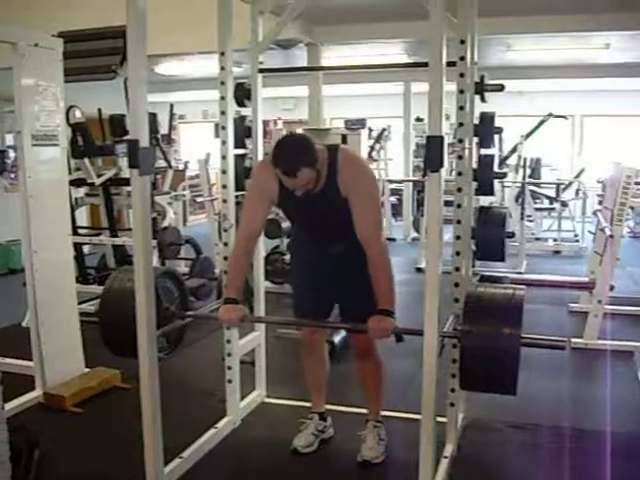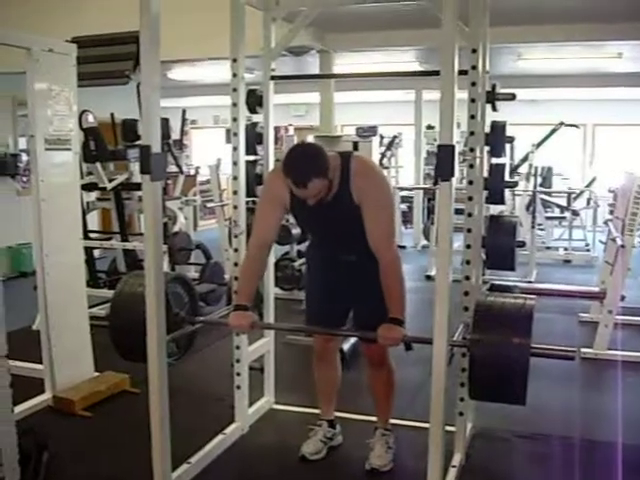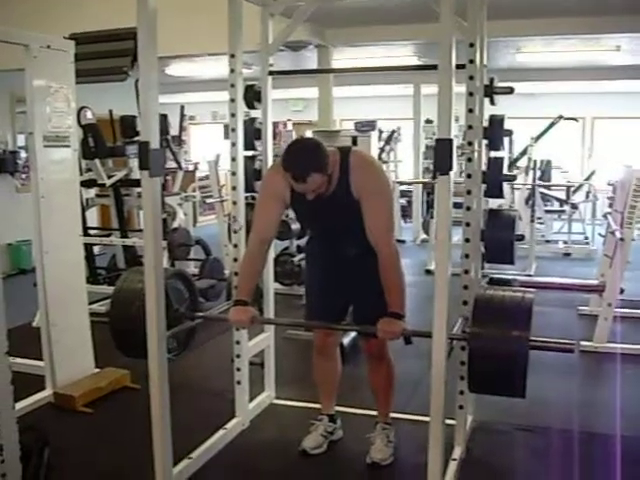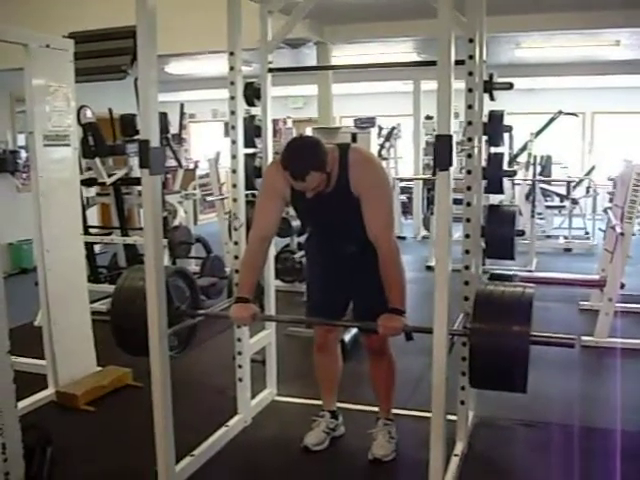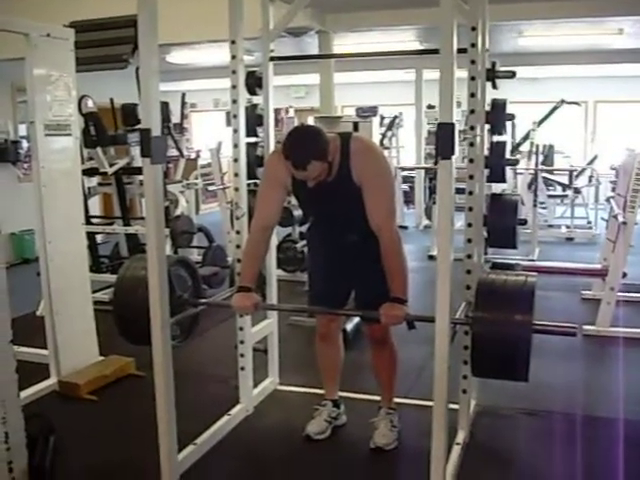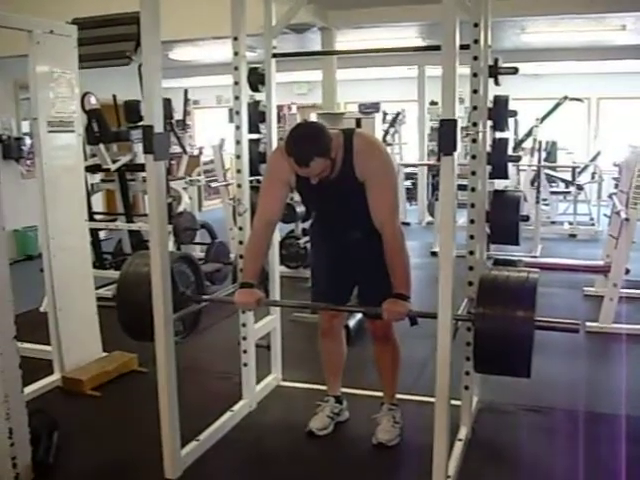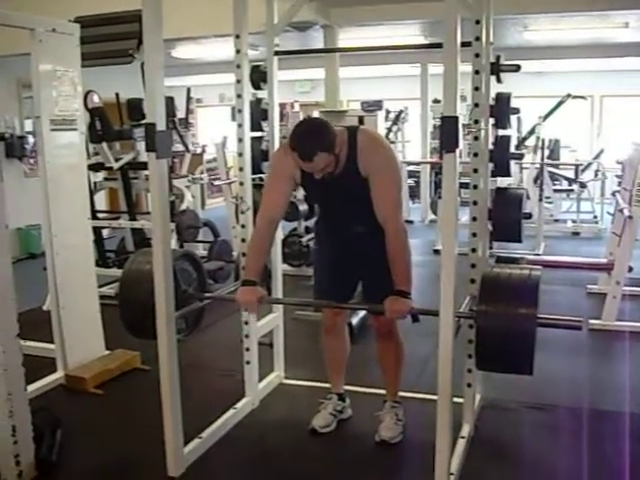
dt=0.7s
person 1, frame 1
left shoulder: (352, 170)
right shoulder: (265, 175)
left elbow: (374, 242)
right elbow: (246, 237)
left wrist: (385, 310)
right wrist: (232, 299)
left hip: (355, 255)
right hip: (309, 252)
left knee: (363, 342)
right knee: (310, 337)
left ankle: (374, 425)
right ankle: (319, 418)
person 1, frame 2
left shoulder: (365, 177)
right shoulder: (277, 183)
left elbow: (386, 251)
right elbow: (259, 244)
left wrist: (395, 319)
right wrist: (242, 305)
left hip: (370, 263)
right hip: (324, 261)
left knee: (376, 351)
right knee: (323, 345)
left ankle: (383, 433)
right ankle: (327, 426)
person 1, frame 3
left shoulder: (364, 172)
right shoulder: (276, 179)
left elbow: (385, 245)
right elbow: (259, 240)
left wrist: (395, 313)
right wrist: (242, 300)
left hip: (368, 258)
right hip: (324, 256)
left knee: (375, 345)
right knee: (323, 340)
left ankle: (383, 427)
right ankle: (328, 420)
person 1, frame 4
left shoulder: (363, 168)
right shoulder: (276, 175)
left elbow: (385, 241)
right elbow: (260, 237)
left wrist: (396, 309)
right wrist: (243, 298)
left hip: (369, 254)
right hip: (324, 253)
left knee: (376, 342)
right knee: (323, 337)
left ankle: (385, 423)
right ankle: (330, 416)
person 1, frame 5
left shoulder: (365, 157)
right shoulder: (278, 164)
left elbow: (386, 230)
right elbow: (261, 226)
left wrist: (398, 298)
right wrist: (245, 287)
left hip: (370, 243)
right hip: (326, 242)
left knee: (378, 330)
right knee: (325, 326)
left ankle: (387, 412)
right ankle: (332, 405)
person 1, frame 6
left shoulder: (368, 154)
right shoulder: (281, 161)
left elbow: (389, 226)
right elbow: (264, 222)
left wrist: (400, 294)
right wrist: (248, 283)
left hip: (374, 239)
right hip: (328, 238)
left knee: (381, 326)
right knee: (328, 321)
left ankle: (390, 408)
right ankle: (334, 401)
person 1, frame 7
left shoulder: (372, 150)
right shoulder: (286, 158)
left elbow: (393, 223)
right elbow: (267, 219)
left wrist: (402, 292)
right wrist: (250, 281)
left hip: (377, 236)
right hip: (333, 234)
left knee: (385, 324)
right knee: (331, 319)
left ankle: (393, 406)
right ankle: (337, 398)
